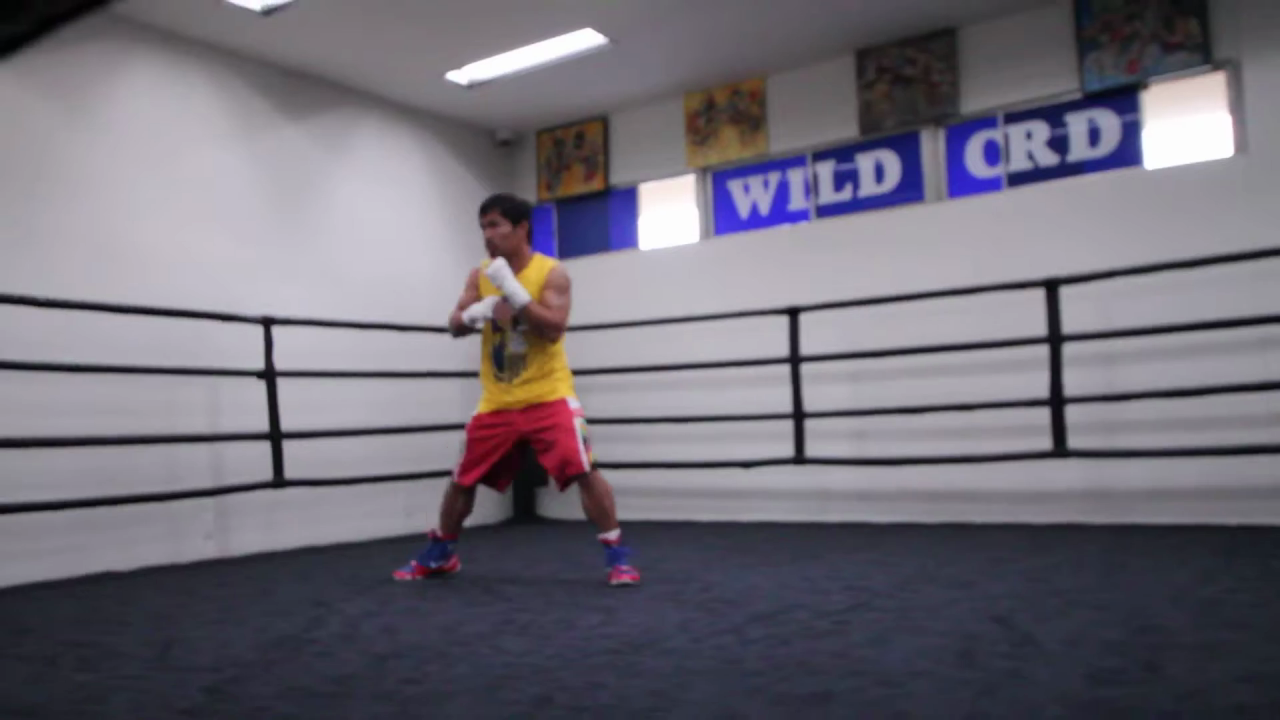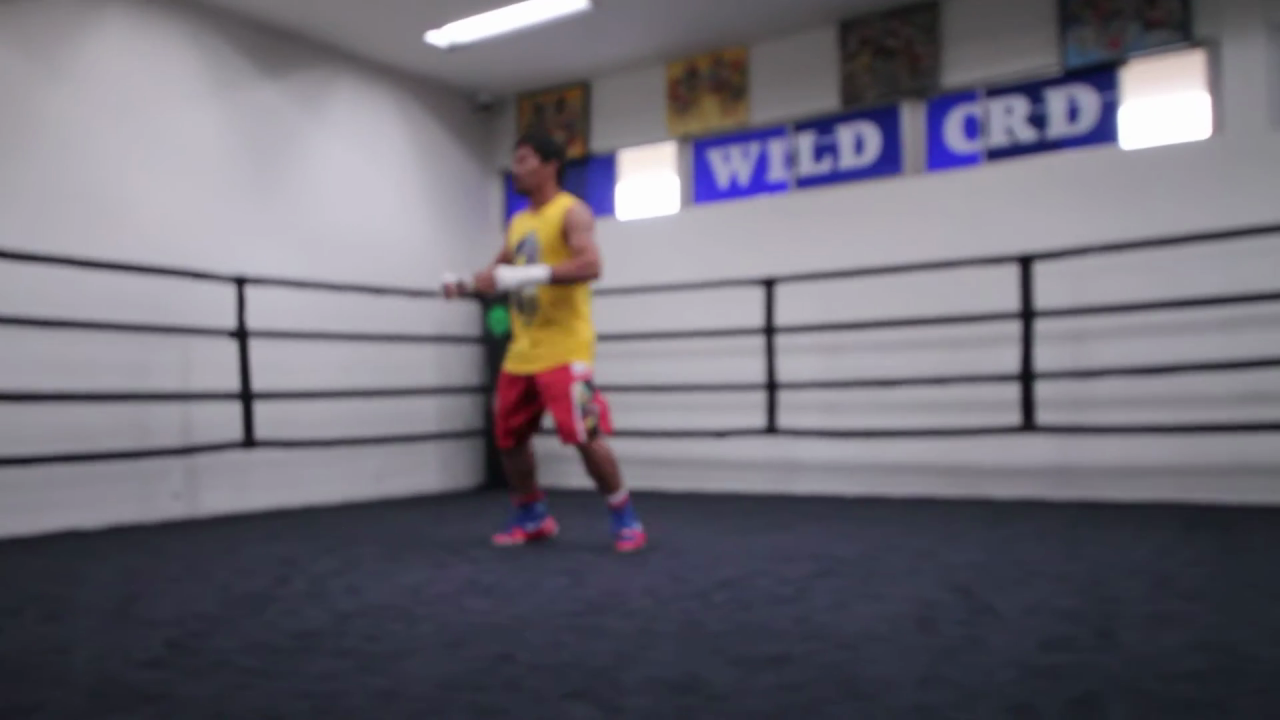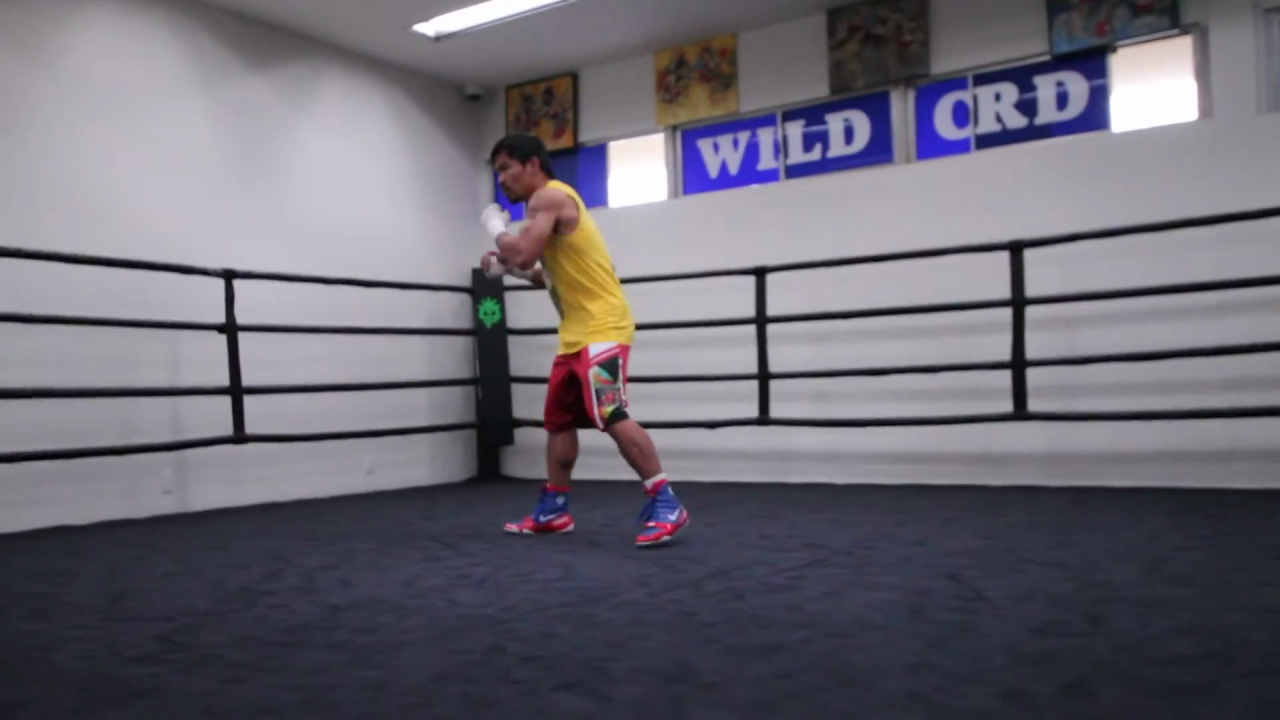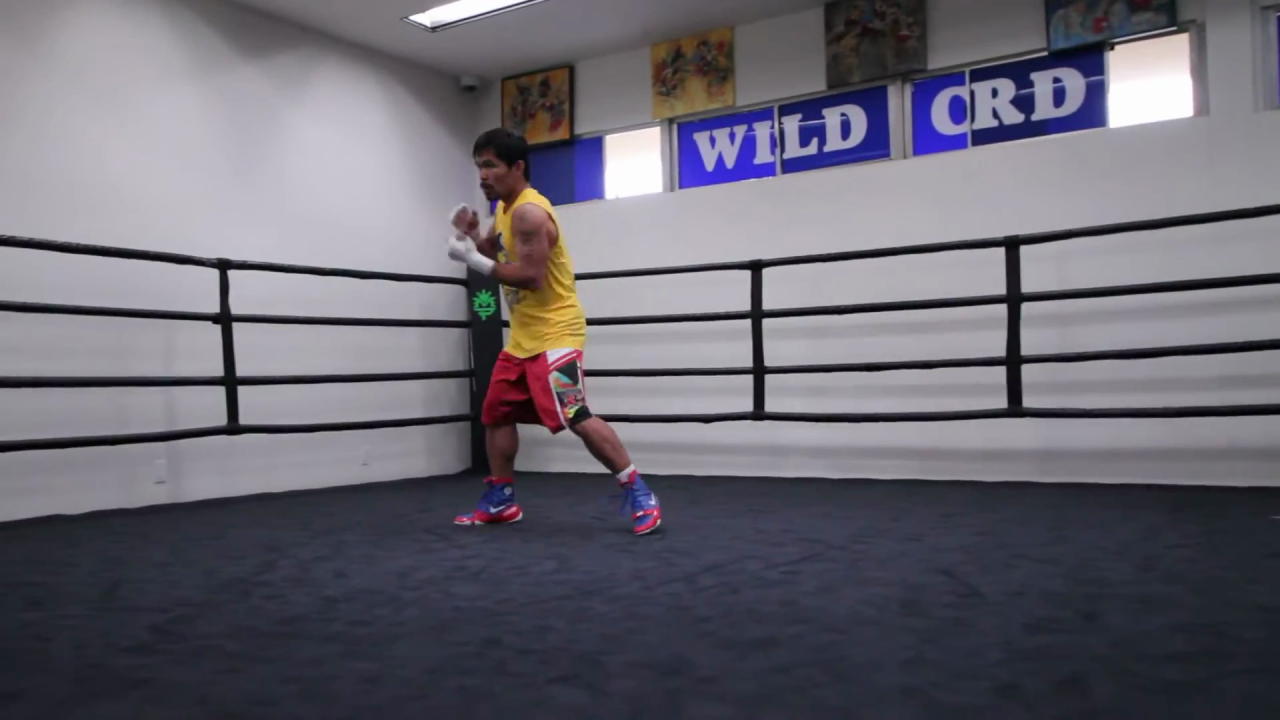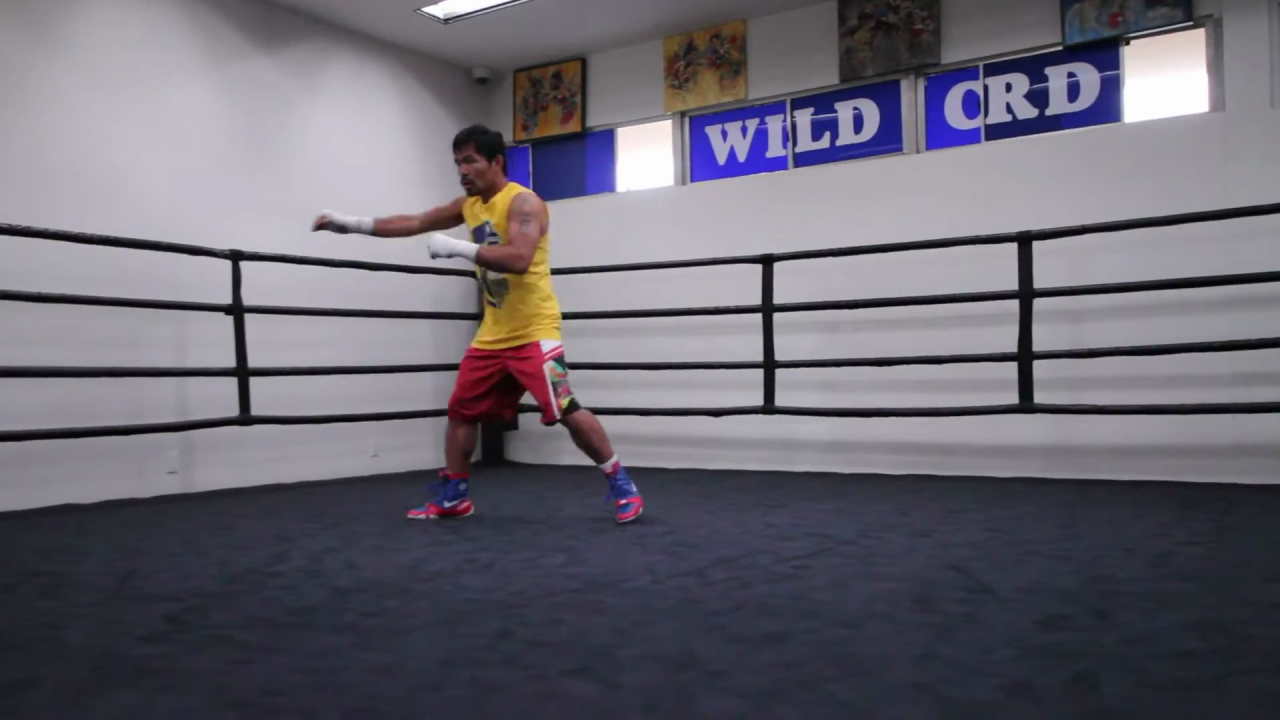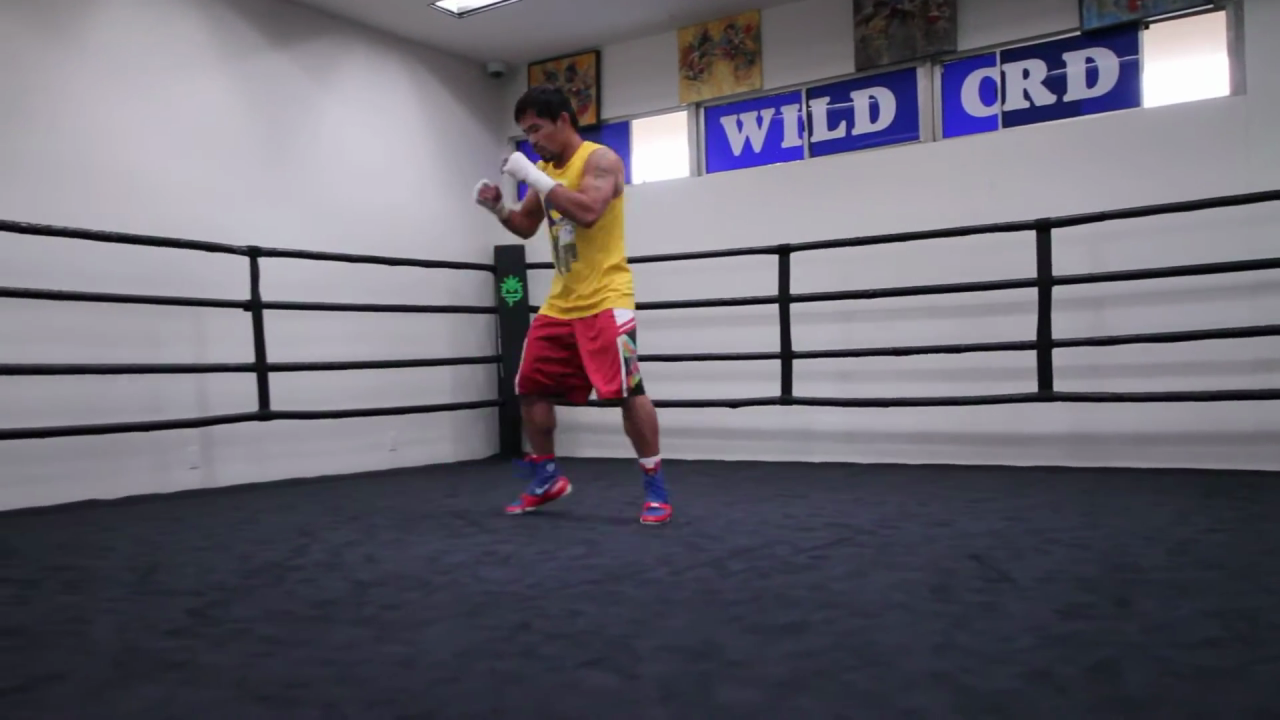
dt=0.7s
person 1, frame 1
left shoulder: (552, 274)
right shoulder: (482, 274)
left elbow: (553, 330)
right elbow: (456, 325)
left wrist: (511, 288)
right wrist: (474, 313)
left hip: (548, 394)
right hip: (498, 401)
left knee: (583, 470)
right knee: (463, 481)
left ankle: (618, 557)
right ankle: (439, 554)
person 1, frame 2
left shoulder: (571, 212)
right shoulder: (518, 222)
left elbow: (589, 267)
right elbow: (500, 275)
left wrist: (525, 276)
right wrist: (466, 284)
left hip: (565, 350)
right hip: (523, 351)
left knee: (586, 435)
right knee: (509, 438)
left ankle: (626, 517)
right ankle: (533, 516)
person 1, frame 3
left shoulder: (549, 197)
right shoulder: (543, 205)
left elbow: (521, 251)
left wrist: (495, 227)
right wrist: (507, 267)
left hip: (600, 326)
right hip: (577, 332)
left knee: (613, 416)
right knee: (558, 420)
left ankle: (665, 505)
right ankle: (553, 509)
person 1, frame 4
left shoulder: (531, 214)
right shoulder: (509, 208)
left elbow: (527, 277)
right elbow: (490, 253)
left wrist: (474, 259)
right wrist: (467, 232)
left hip: (555, 334)
right hip: (524, 338)
left knee: (577, 417)
right knee: (497, 415)
left ankle: (641, 496)
right ankle: (500, 501)
person 1, frame 5
left shoulder: (523, 201)
right shoulder: (468, 205)
left elbow: (518, 260)
right elbow: (414, 225)
left wrist: (459, 248)
right wrist: (353, 223)
left hip: (532, 330)
right hip: (493, 335)
left knee: (566, 411)
right knee: (462, 412)
left ankle: (623, 487)
right ankle: (453, 495)
person 1, frame 6
left shoulder: (602, 160)
right shoulder: (548, 167)
left elbow: (586, 211)
right elbow: (525, 226)
left wrist: (531, 177)
right wrist: (496, 204)
left hip: (604, 299)
right hip: (561, 302)
left knee: (629, 390)
right knee: (533, 388)
left ankle: (656, 489)
right ankle: (546, 479)
